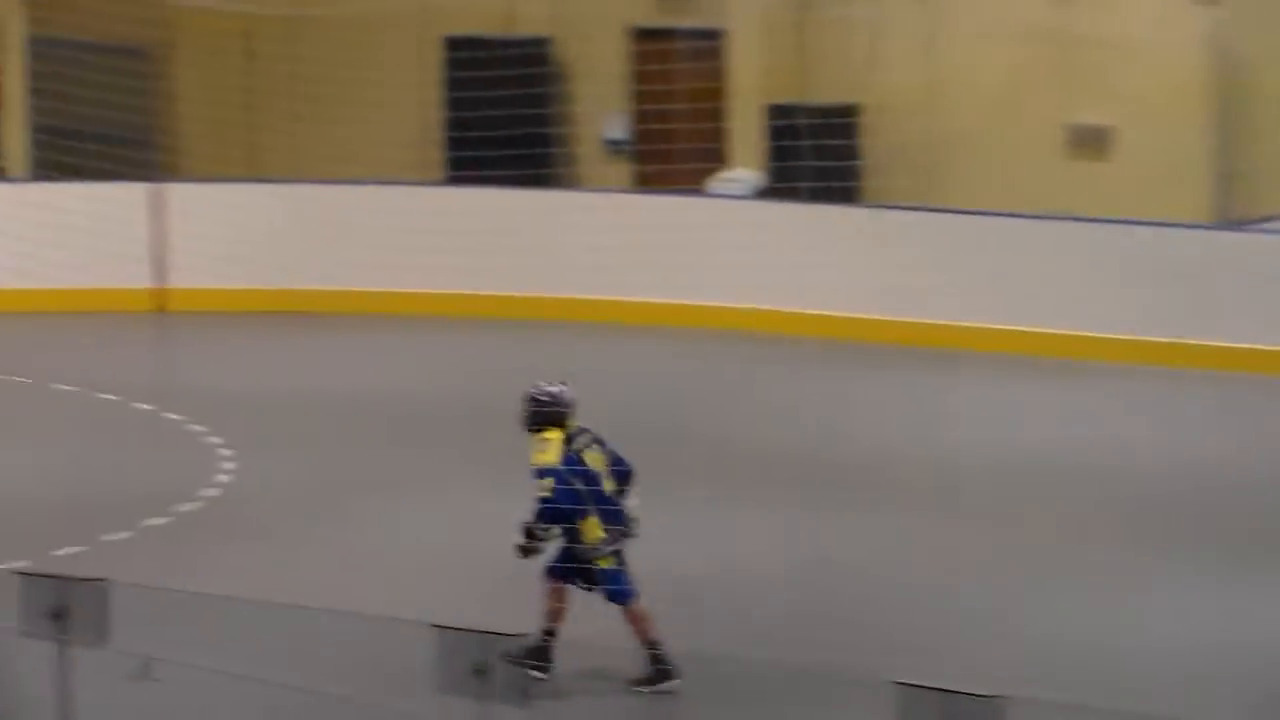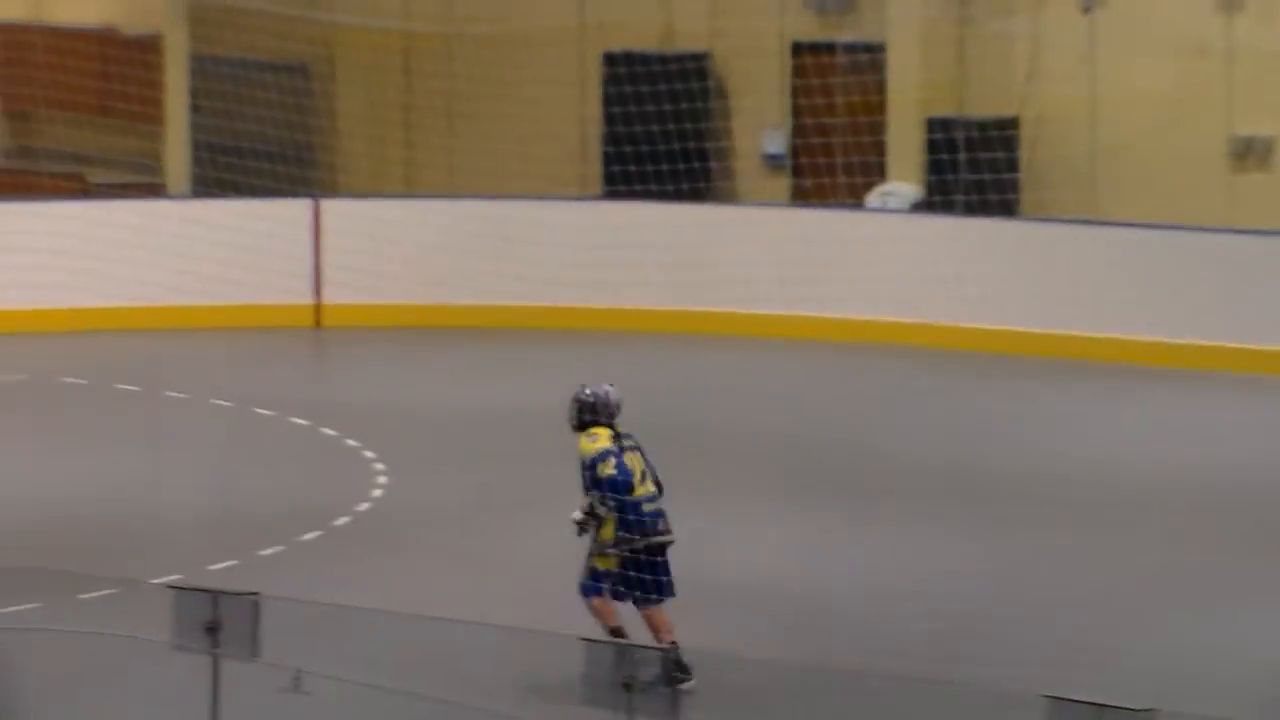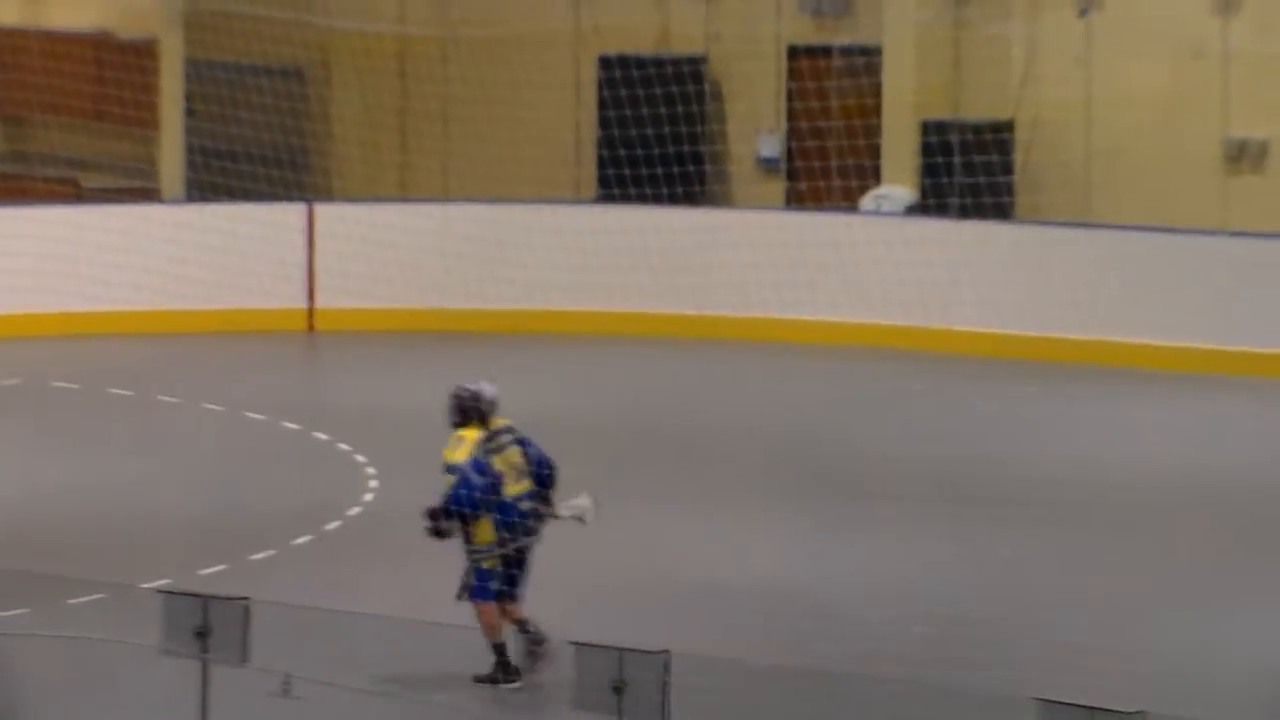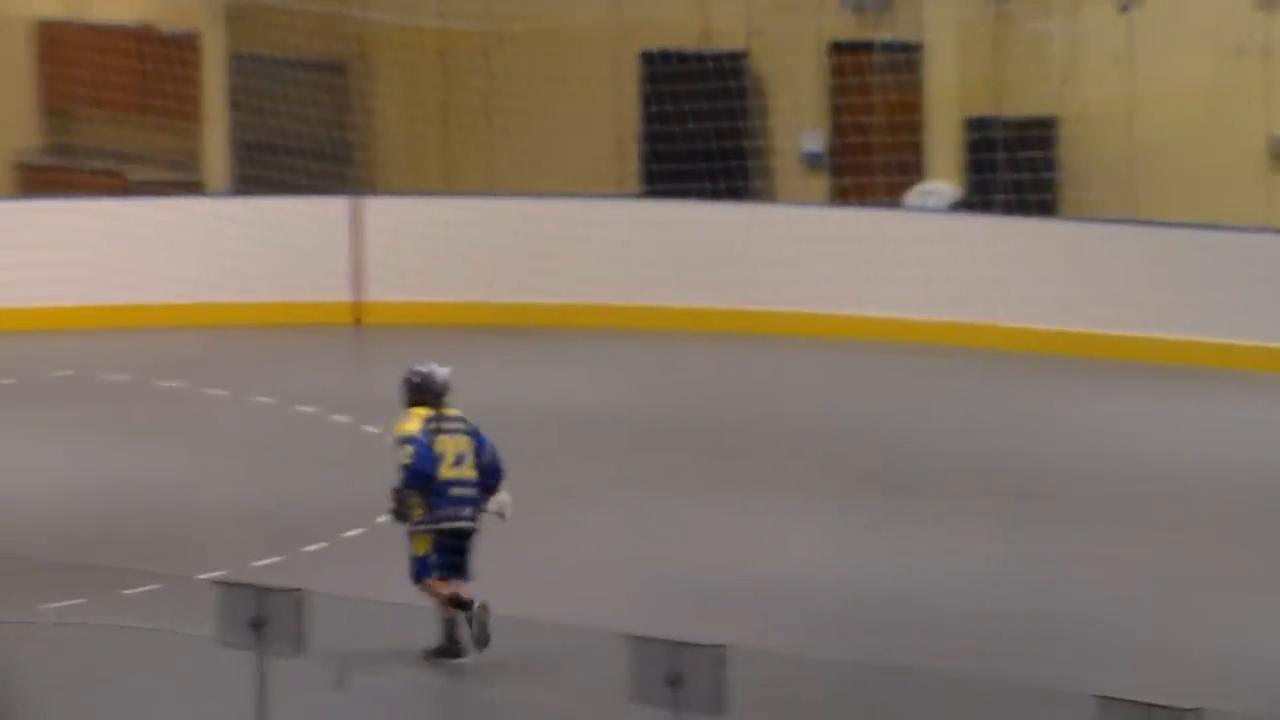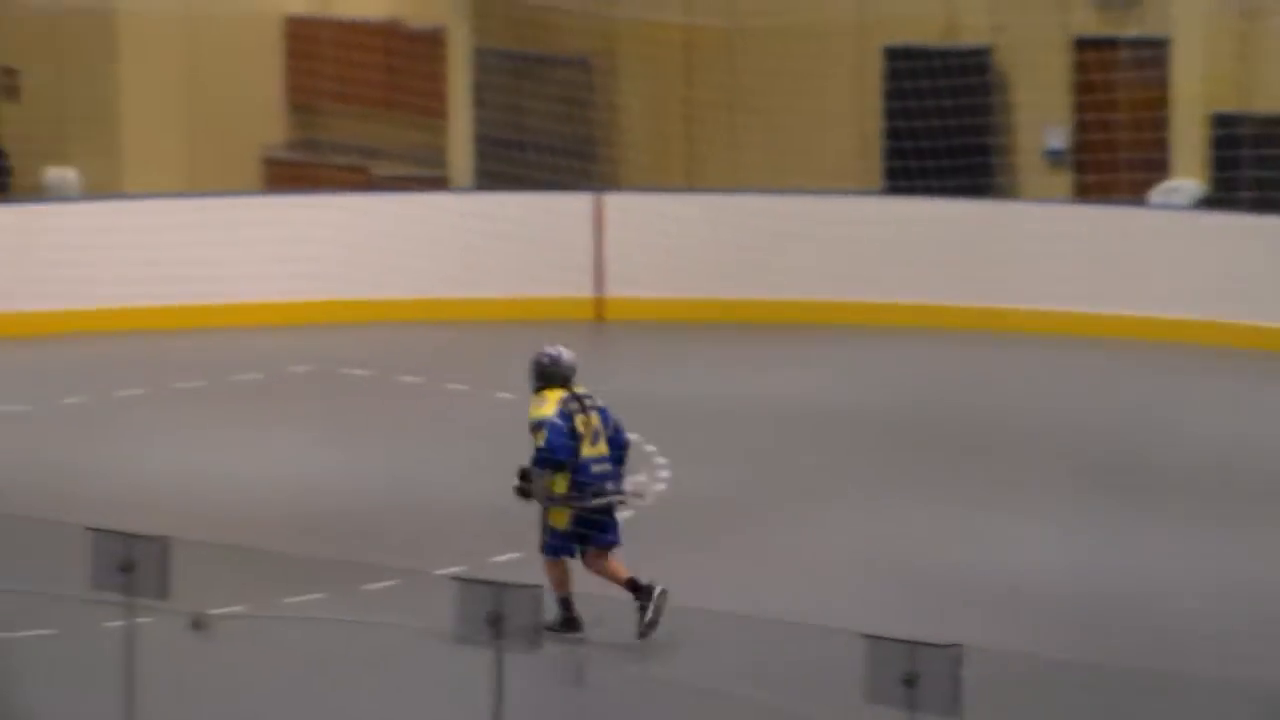
dt=0.3s
person 1, frame 1
left shoulder: (546, 449)
right shoulder: (582, 435)
left elbow: (555, 502)
right elbow: (622, 470)
left wrist: (533, 536)
right wrist: (611, 504)
left hip: (594, 534)
right hip: (606, 524)
left knee: (624, 599)
right knee: (555, 580)
left ankle: (661, 667)
right ankle: (542, 654)
person 1, frame 2
left shoulder: (593, 442)
right shoulder: (622, 440)
left elbow: (617, 481)
right elbow: (653, 486)
left wrist: (593, 513)
left hip: (620, 535)
right hip: (652, 530)
left knee: (594, 594)
right knee: (649, 601)
right ankle: (677, 667)
person 1, frame 3
left shoulder: (462, 447)
right shoulder: (507, 431)
left elbow: (462, 496)
right elbow: (543, 468)
left wrist: (442, 522)
right wrist: (538, 506)
left hip: (491, 535)
right hip: (522, 527)
left knee: (483, 599)
right knee: (498, 596)
left ankle: (505, 668)
right ankle: (529, 633)
person 1, frame 4
left shoulder: (411, 424)
right shoulder: (460, 421)
left elbow: (419, 469)
right elbow: (492, 467)
left wrist: (405, 503)
right wrist: (483, 499)
left hip: (432, 516)
right hip: (466, 512)
left knee: (427, 580)
right knee: (447, 577)
left ankle: (469, 608)
right ankle: (450, 643)
person 1, frame 5
left shoulder: (544, 407)
right shoulder: (586, 398)
left elbow: (553, 450)
right elbow: (618, 441)
left wrist: (531, 481)
right wrist: (609, 471)
left hip: (569, 494)
right hip: (602, 488)
left knee: (553, 553)
right knee: (596, 558)
left ankle: (568, 617)
right ankle: (644, 592)
